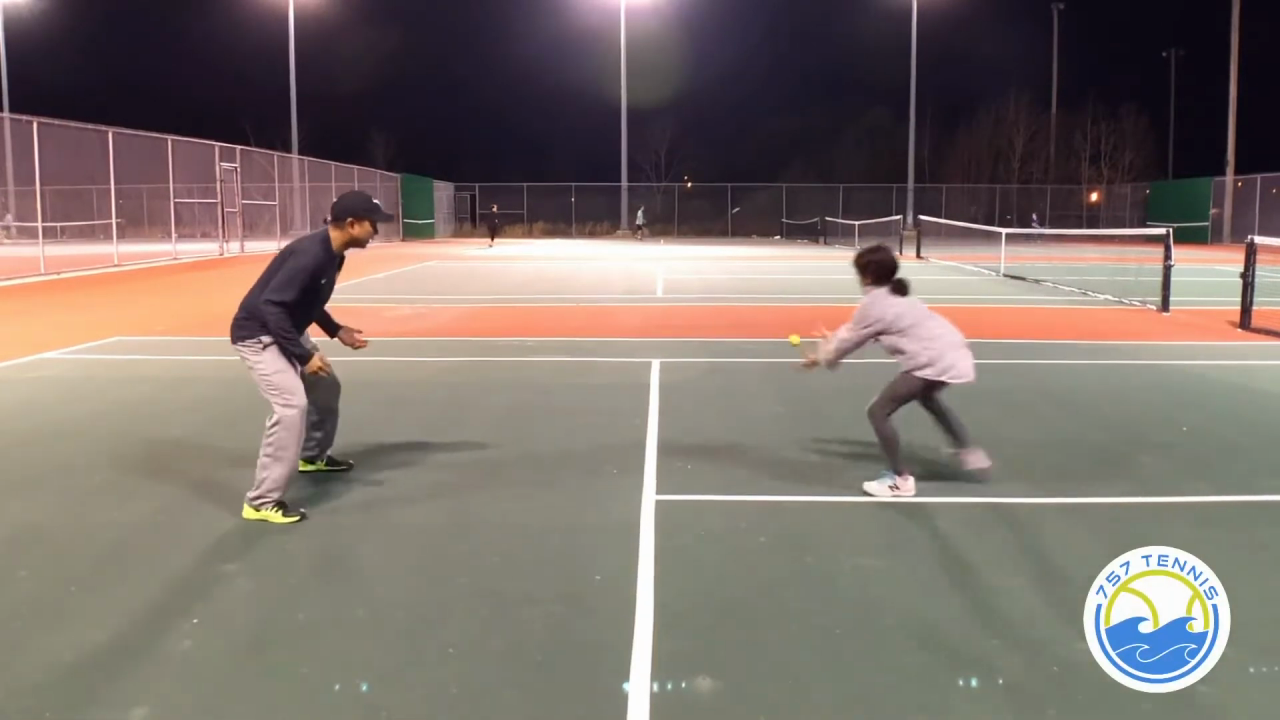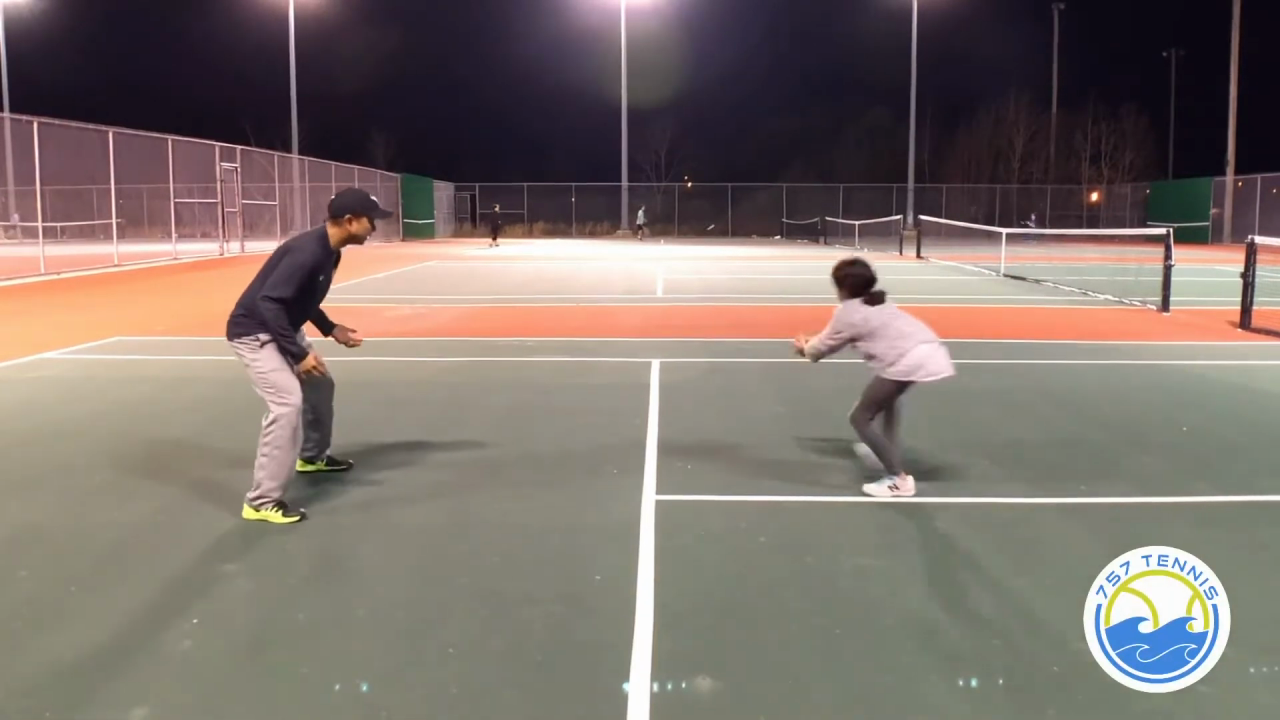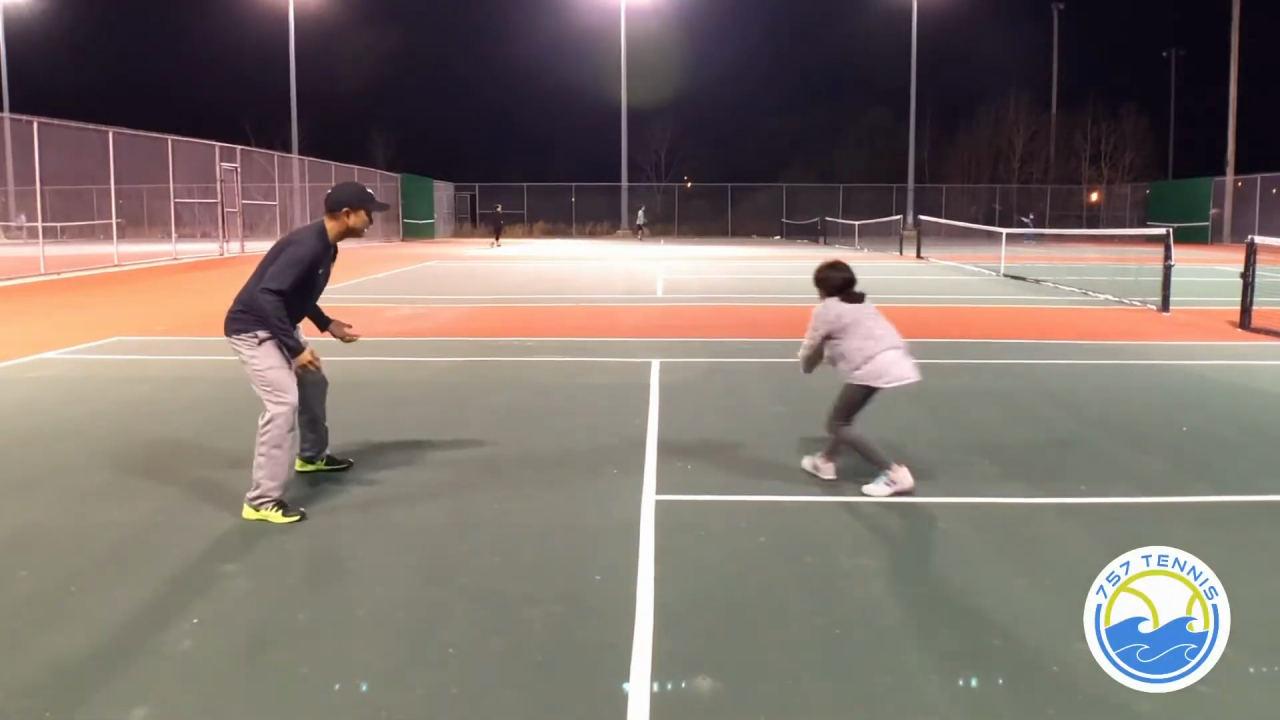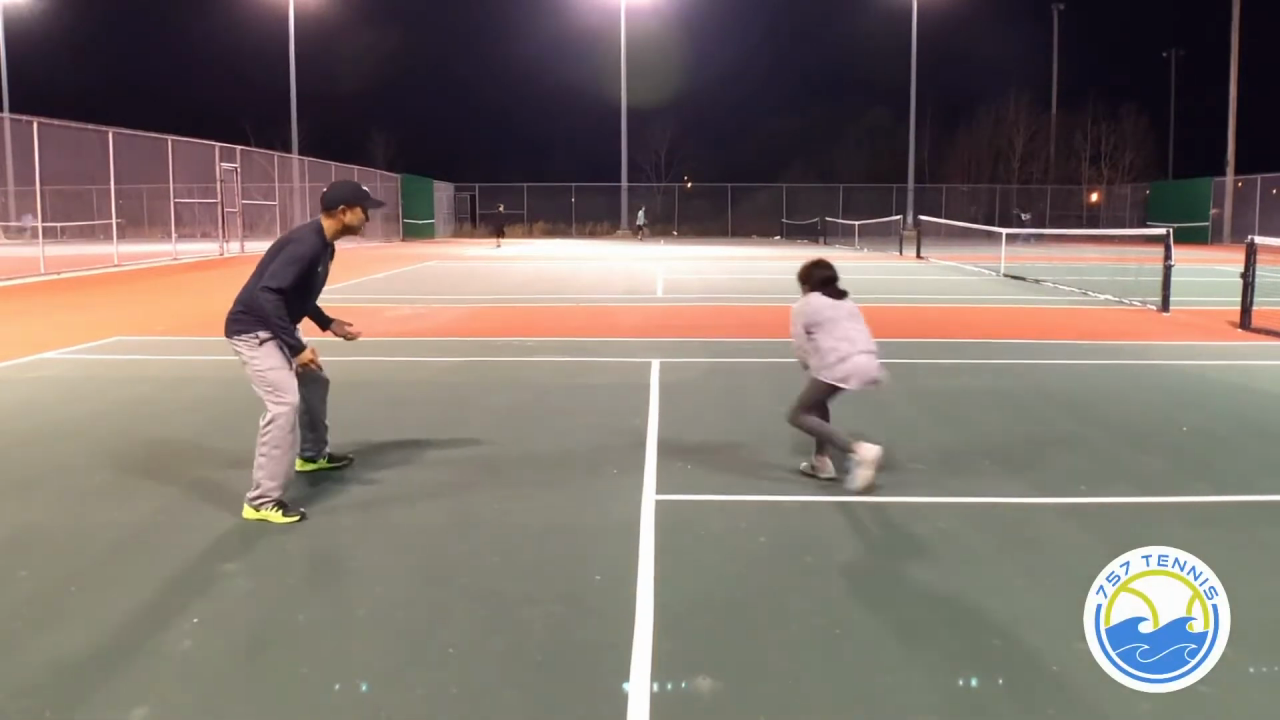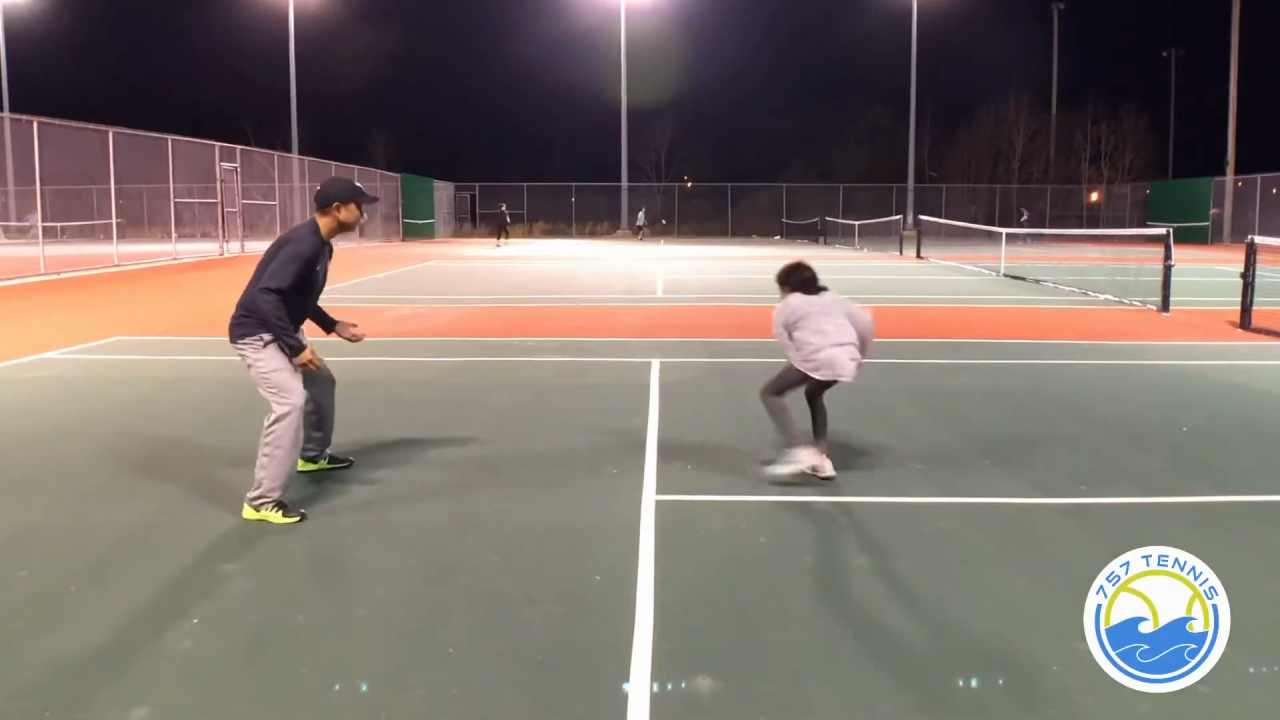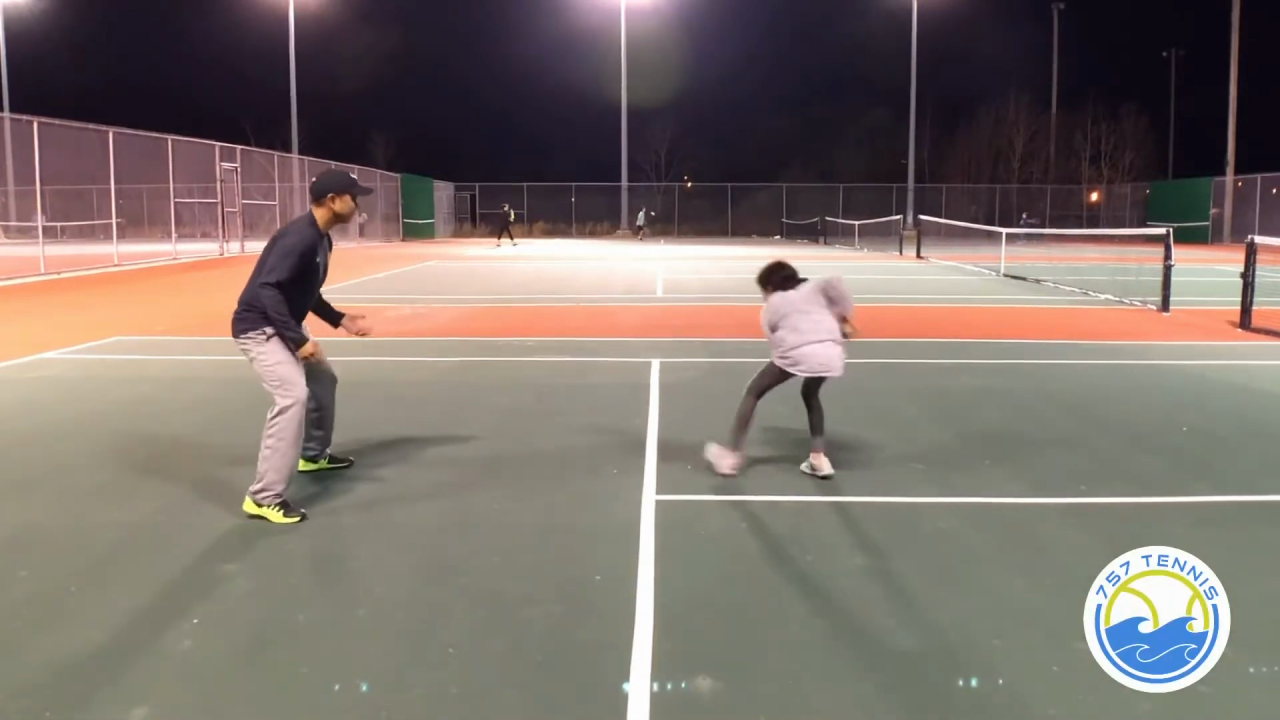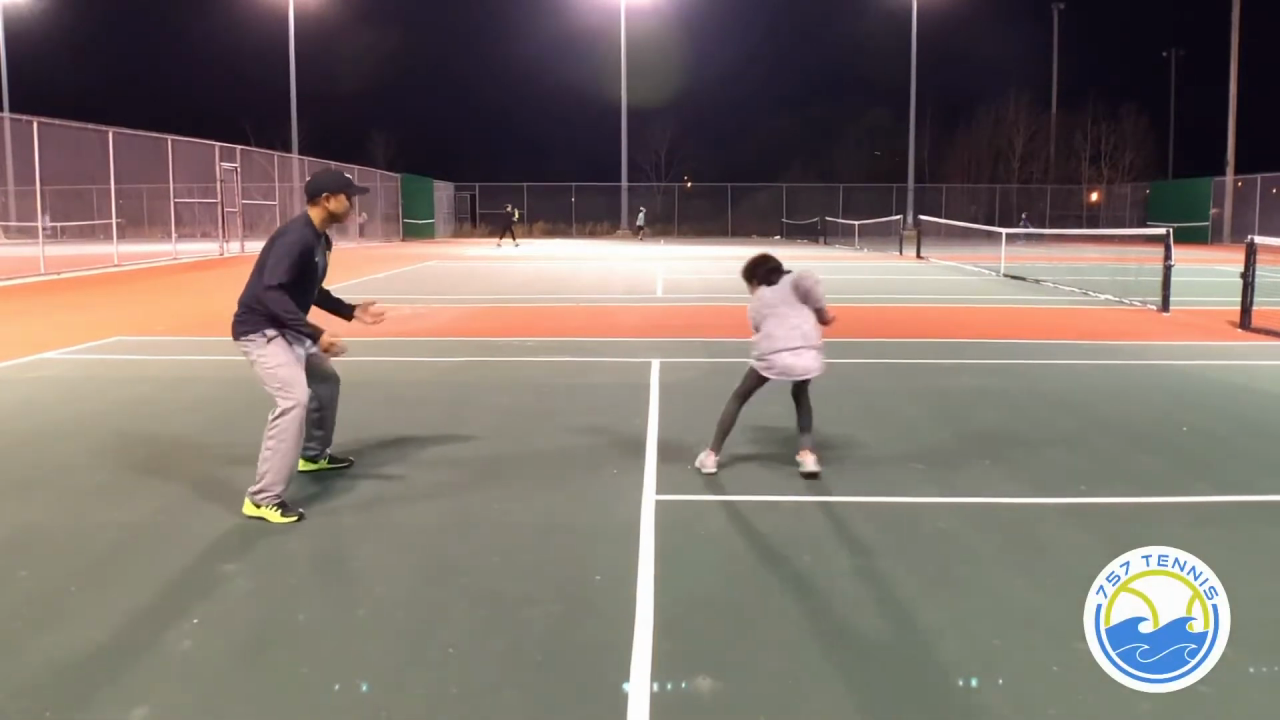
dt=0.1s
person 1, frame 1
left shoulder: (335, 257)
right shoulder: (310, 255)
right elbow: (271, 306)
left wrist: (335, 330)
right wrist: (304, 356)
left hip: (286, 333)
right hip: (258, 334)
left knee: (326, 389)
right knee: (292, 404)
left ankle: (312, 456)
right ankle: (263, 500)
person 1, frame 2
left shoulder: (331, 253)
right shoulder: (308, 252)
right elbow: (269, 302)
left wrist: (330, 329)
right wrist: (299, 354)
left hip: (281, 331)
right hip: (254, 332)
left knee: (320, 387)
right knee: (287, 404)
left ankle: (312, 456)
right ankle: (262, 500)
person 1, frame 3
left shoulder: (328, 248)
right shoulder: (307, 245)
right elbow: (268, 295)
left wrist: (327, 324)
right wrist: (296, 348)
left hip: (278, 327)
right hip: (253, 329)
left knee: (314, 386)
right knee: (283, 402)
left ankle: (312, 456)
right ankle: (262, 500)
person 1, frame 4
left shoulder: (325, 246)
right shoulder: (306, 244)
right elbow: (267, 293)
left wrist: (327, 323)
right wrist: (297, 346)
left hip: (277, 328)
right hip: (253, 329)
left knee: (315, 384)
right knee: (285, 402)
left ankle: (311, 455)
right ankle: (262, 501)
person 1, frame 5
left shoulder: (323, 246)
right shoulder: (304, 244)
right elbow: (266, 294)
left wrist: (331, 325)
right wrist: (297, 346)
left hip: (280, 330)
right hip: (257, 332)
left knee: (322, 384)
right knee: (290, 403)
left ankle: (313, 455)
right ankle: (262, 501)
person 1, frame 6
left shoulder: (322, 240)
right shoulder: (299, 237)
right elbow: (266, 289)
left wrist: (338, 319)
right wrist: (300, 339)
left hip: (283, 327)
right hip: (259, 327)
left knee: (323, 381)
right knee: (292, 397)
left ankle: (314, 454)
right ankle: (264, 498)
person 1, frame 7
left shoulder: (321, 239)
right shoulder: (297, 237)
right elbow: (271, 291)
left wrist: (350, 311)
right wrist: (315, 333)
left hip: (286, 329)
right hip: (261, 329)
left knee: (327, 382)
right knee: (294, 398)
left ankle: (314, 454)
right ankle: (263, 498)
person 2, frame 1
left shoulder: (873, 305)
right shoulder: (896, 296)
left elbow: (849, 341)
right elbow: (854, 332)
left wrist: (821, 357)
right wrist: (832, 341)
left hip: (934, 361)
right hip: (955, 353)
left knee: (878, 413)
right knee: (927, 397)
left ankle: (901, 479)
right ankle: (968, 452)
person 2, frame 2
left shoulder: (847, 314)
right shoulder: (880, 305)
left elbow: (826, 345)
left wrist: (807, 350)
right wrist: (813, 344)
left hip: (904, 363)
right hip: (930, 353)
left knee: (860, 419)
right knee: (887, 396)
left ankle: (900, 479)
right ankle: (887, 449)
person 2, frame 3
left shoulder: (824, 311)
right shoulder: (862, 305)
left elbow: (812, 352)
left wrist: (806, 365)
right wrist: (827, 355)
left hip: (872, 368)
right hip: (897, 360)
left knee: (836, 425)
right knee: (846, 411)
left ankle: (895, 474)
right ankle: (826, 461)
person 2, frame 4
left shoulder: (802, 307)
right shoulder: (849, 304)
left elbow: (804, 352)
left wrist: (813, 371)
left hip: (839, 366)
right hip: (867, 364)
left knee: (798, 417)
right knee: (816, 403)
left ankle: (860, 451)
right ankle: (821, 461)
person 2, frame 5
left shoulder: (784, 309)
right shoulder: (832, 298)
left elbow: (788, 347)
right elbow: (864, 320)
right wrist: (861, 354)
left hip: (817, 357)
right hip: (847, 356)
left knee: (769, 393)
right knee: (813, 395)
left ankle: (799, 452)
right ankle: (819, 458)
person 2, frame 6
left shoulder: (769, 309)
right shoulder: (813, 289)
right elbow: (835, 284)
right wrist: (845, 317)
left hip: (796, 354)
right hip: (828, 353)
left knee: (752, 394)
right knee: (811, 395)
left ankle: (731, 454)
right ankle: (819, 457)
person 2, frame 7
left shoulder: (756, 306)
right shoulder: (793, 283)
left elbow: (766, 338)
right elbow: (808, 280)
right wrist: (820, 311)
left hip: (773, 358)
right hip: (806, 356)
left knee: (738, 398)
right knee: (800, 395)
left ankle: (712, 455)
right ankle: (806, 454)
